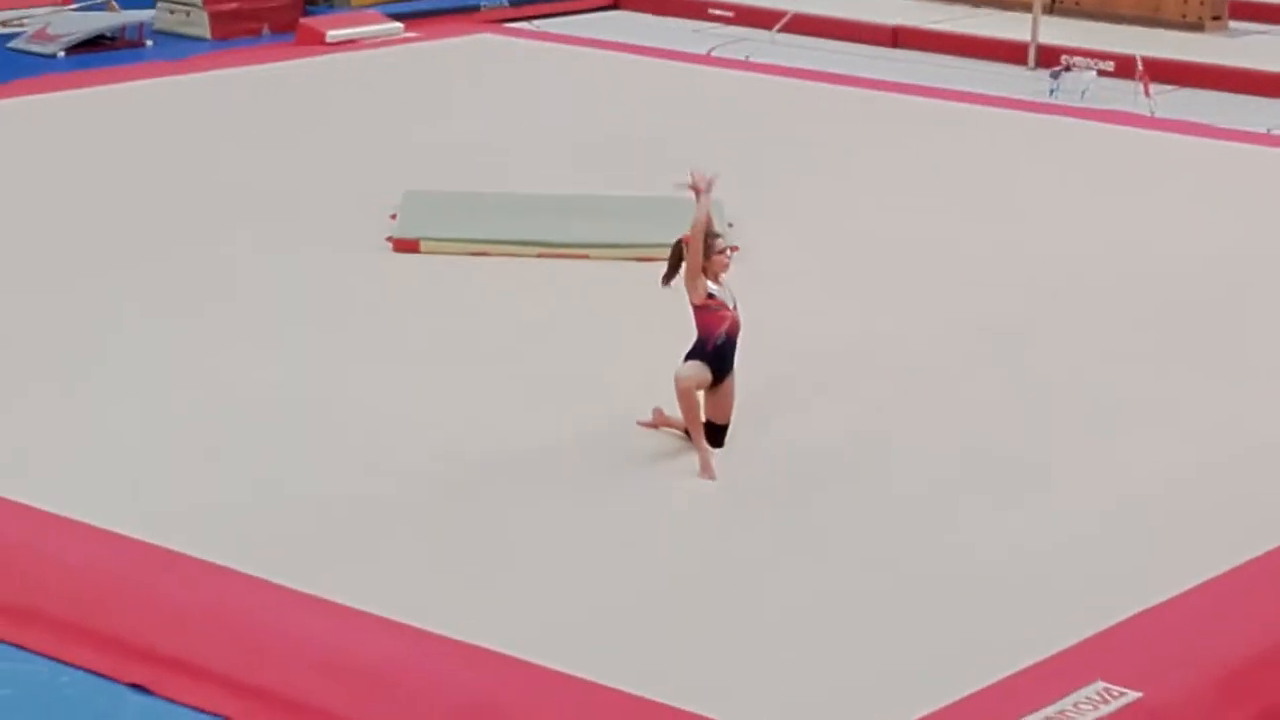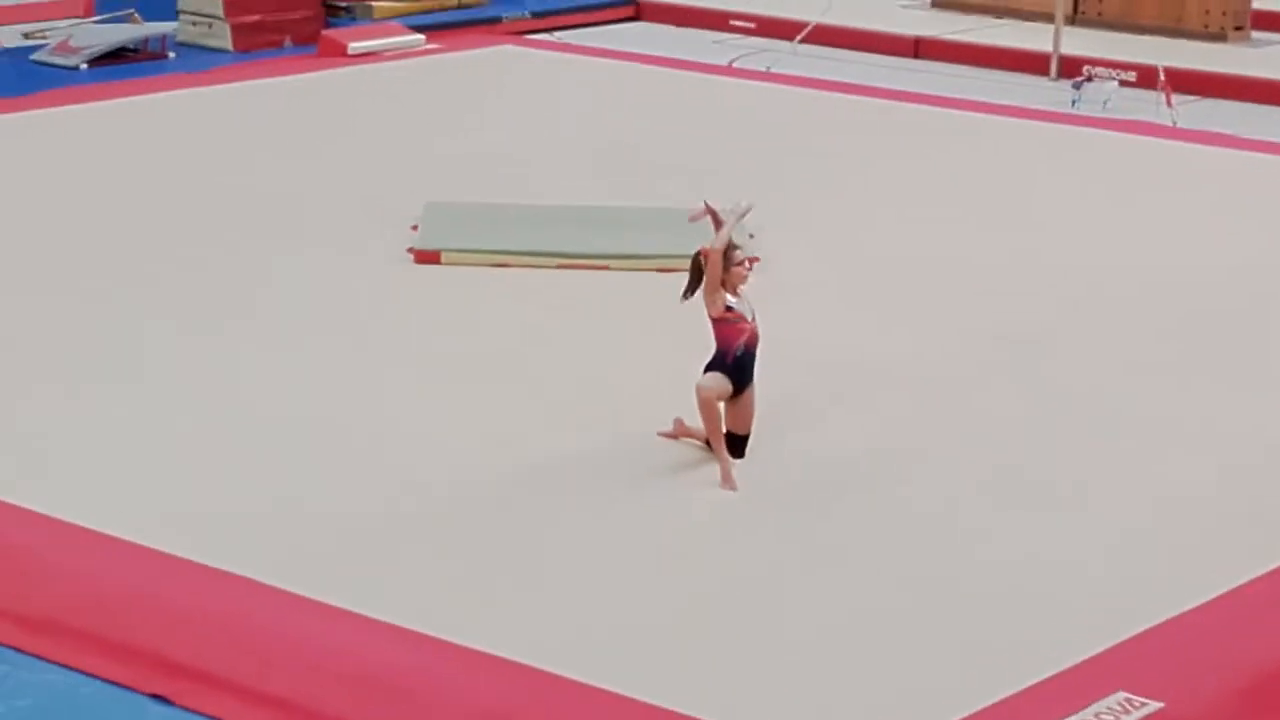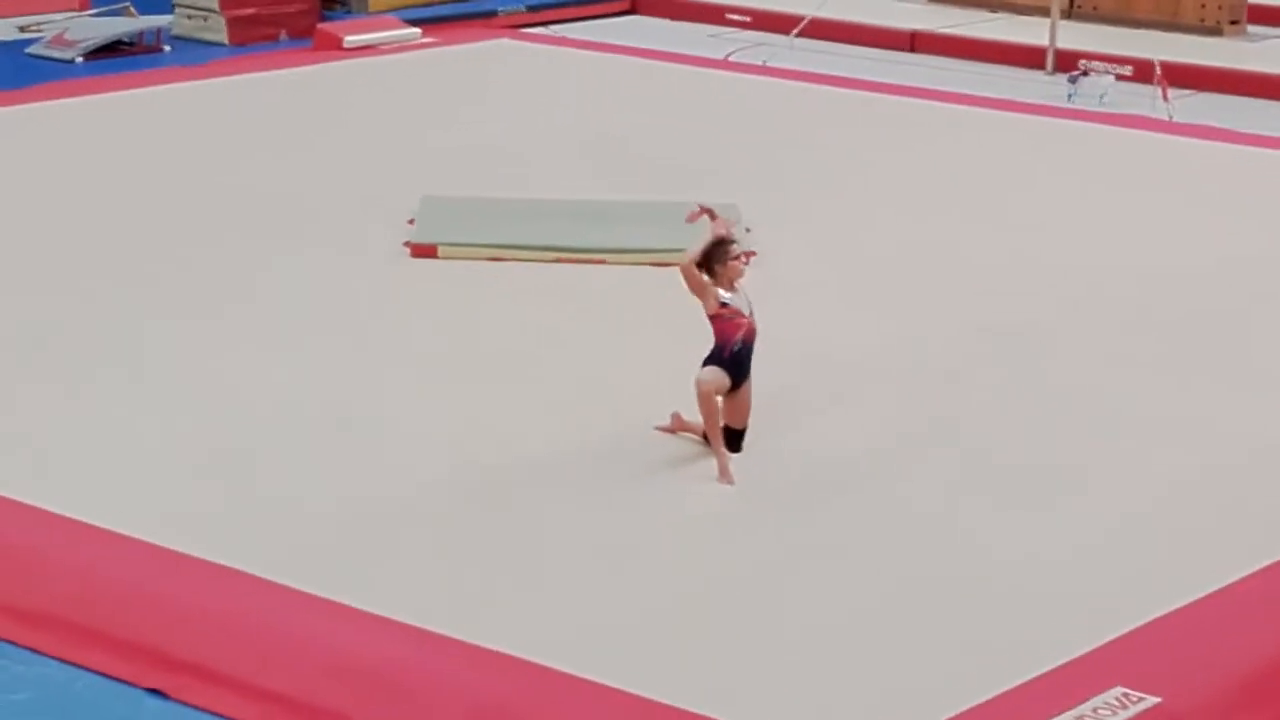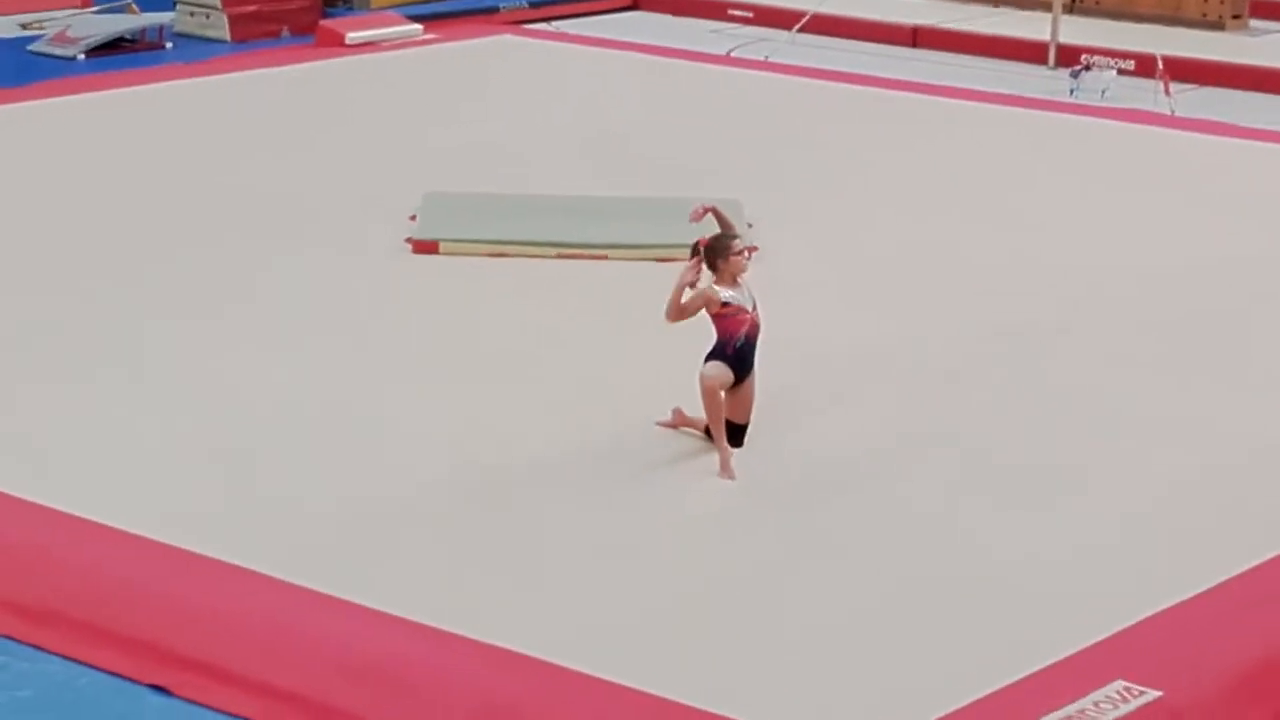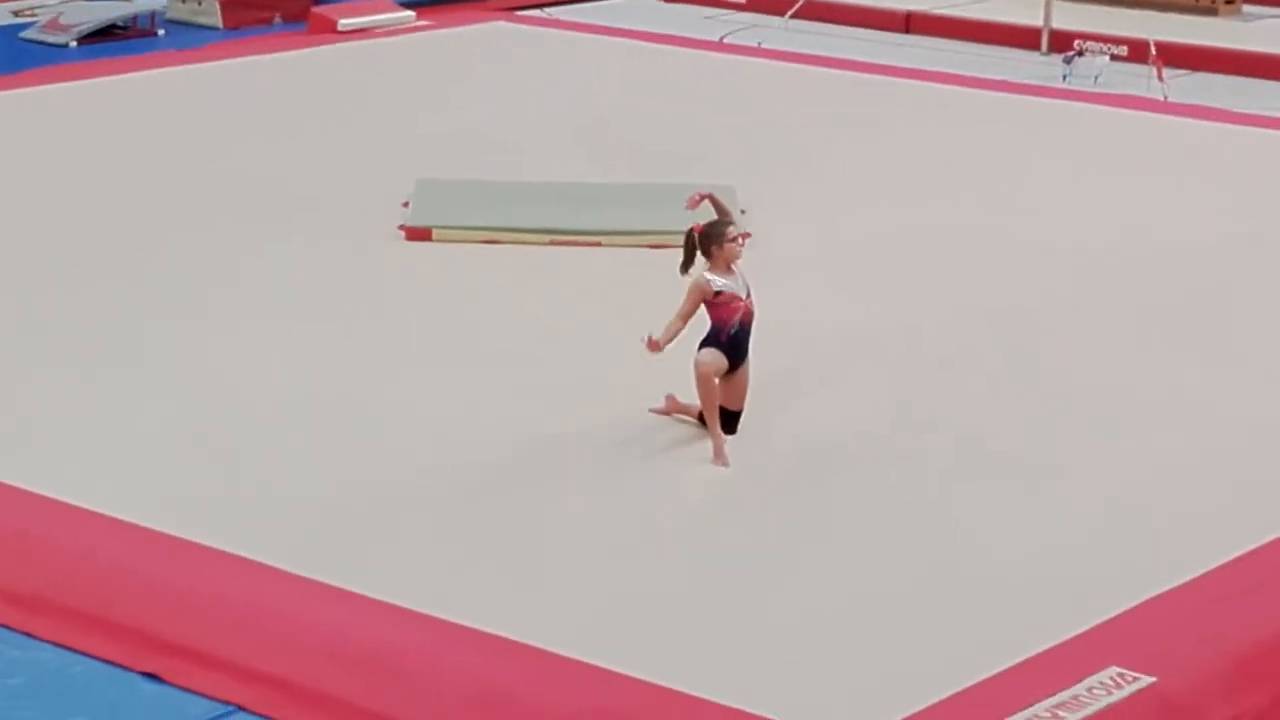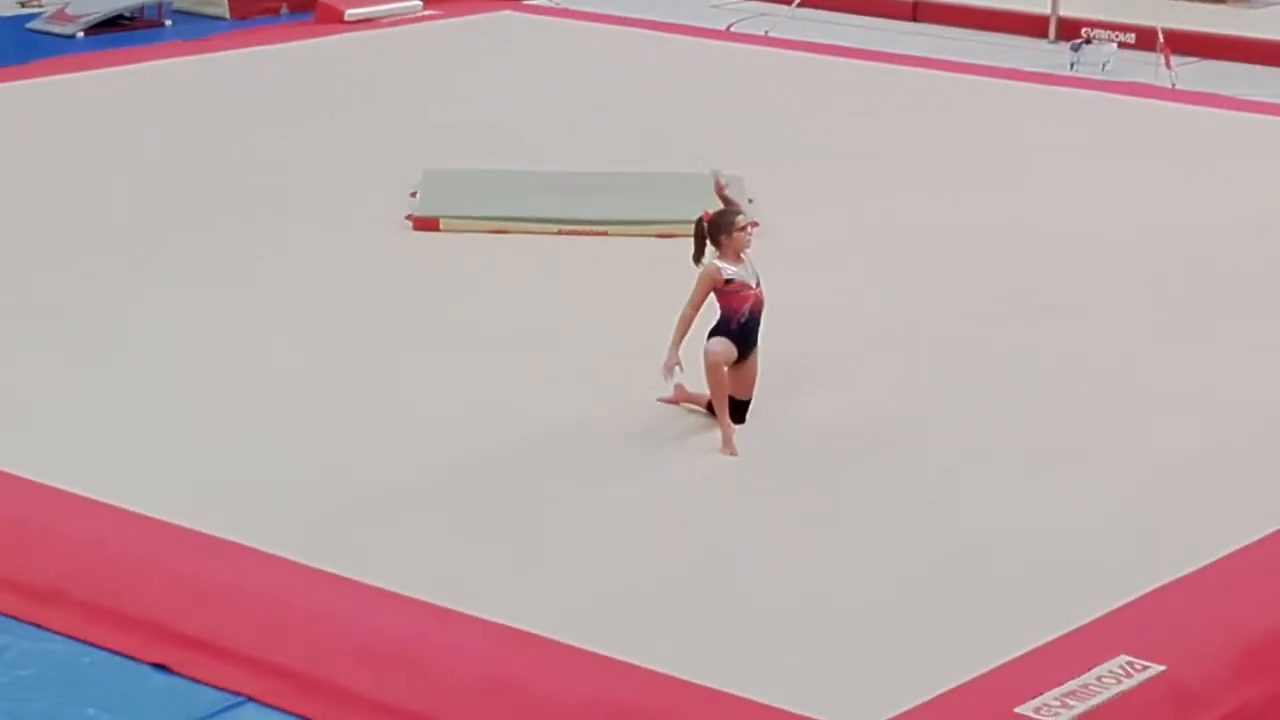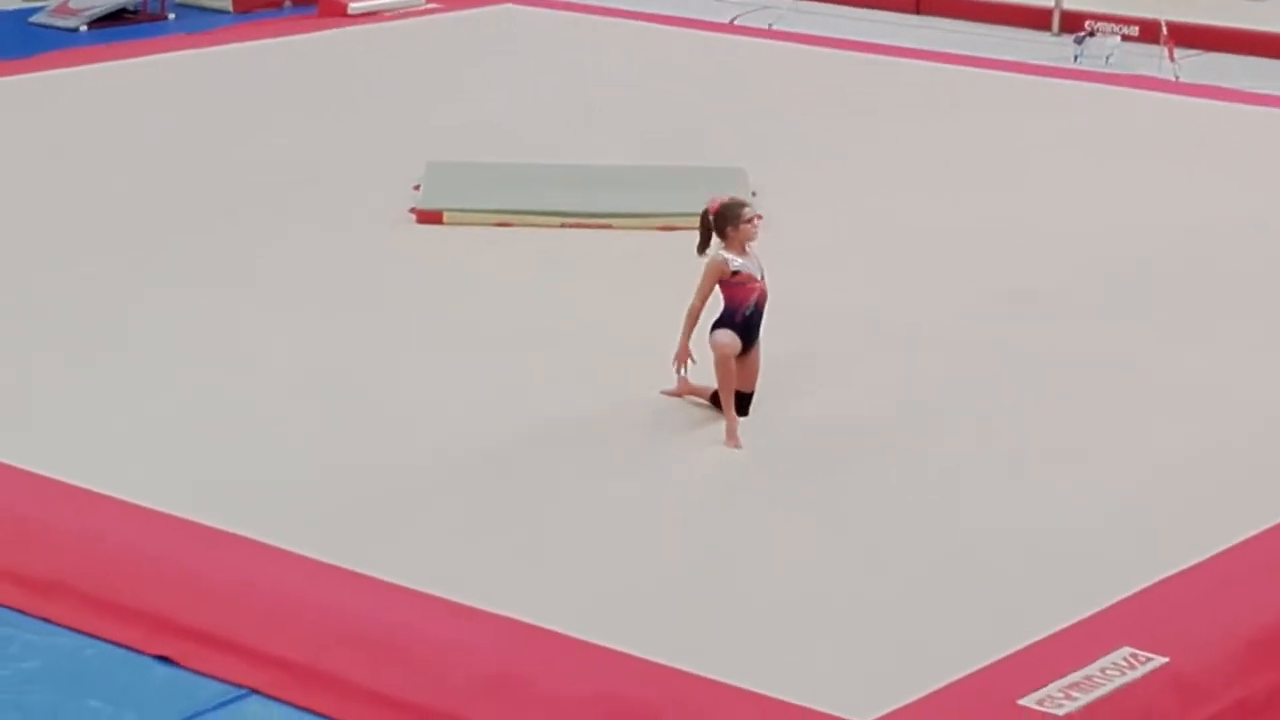
dt=0.2s
person 1, frame 1
left shoulder: (719, 279)
right shoulder: (697, 284)
left elbow: (709, 232)
right elbow: (697, 235)
left wrist: (704, 193)
right wrist: (701, 194)
left hip: (725, 364)
right hip: (702, 360)
left knee: (717, 437)
right knee: (684, 381)
left ankle: (665, 419)
right ankle: (701, 449)
person 1, frame 2
left shoulder: (737, 291)
right shoulder: (716, 297)
left elbow: (727, 246)
right elbow: (714, 252)
left wrist: (715, 216)
right wrist: (731, 219)
left hip: (745, 373)
right hip: (722, 370)
left knee: (738, 447)
right knee: (705, 390)
left ankle: (685, 429)
right ankle: (723, 460)
person 1, frame 3
left shoulder: (735, 284)
right shoulder: (710, 294)
left elbow: (725, 239)
right elbow: (686, 263)
left wrist: (711, 214)
right wrist: (711, 234)
left hip: (742, 367)
right hip: (720, 364)
left knee: (734, 441)
right knee: (704, 384)
left ankle: (682, 423)
right ankle: (720, 455)
person 1, frame 4
left shoulder: (739, 281)
right shoulder: (711, 294)
left elbow: (731, 236)
right elbow: (673, 315)
left wrist: (714, 211)
right wrist: (682, 283)
left hip: (746, 362)
right hip: (723, 359)
left knee: (736, 436)
right knee: (709, 378)
left ankle: (684, 419)
right ankle: (723, 451)
person 1, frame 5
left shoulder: (733, 267)
right shoulder: (704, 282)
left elbow: (728, 221)
right elbow: (680, 320)
left wrist: (710, 197)
right wrist: (661, 342)
left hip: (740, 350)
right hip: (717, 346)
left knee: (730, 423)
right knee: (704, 366)
left ankle: (677, 406)
right ankle: (717, 438)
person 1, frame 6
left shoulder: (743, 257)
right shoulder: (714, 270)
left elbow: (736, 214)
right elbow: (691, 309)
left wrist: (722, 194)
right wrist: (674, 349)
left hip: (749, 339)
right hip: (726, 335)
left knee: (739, 413)
right knee: (713, 356)
left ankle: (685, 395)
right ankle: (725, 427)
person 1, frame 7
left shoulder: (748, 250)
right shoulder: (720, 261)
right elbow: (697, 303)
left wrist: (729, 205)
right wrist: (683, 344)
left hip: (751, 332)
right hip: (729, 328)
left knee: (742, 405)
right knee: (723, 348)
left ankle: (689, 387)
right ankle: (730, 422)
